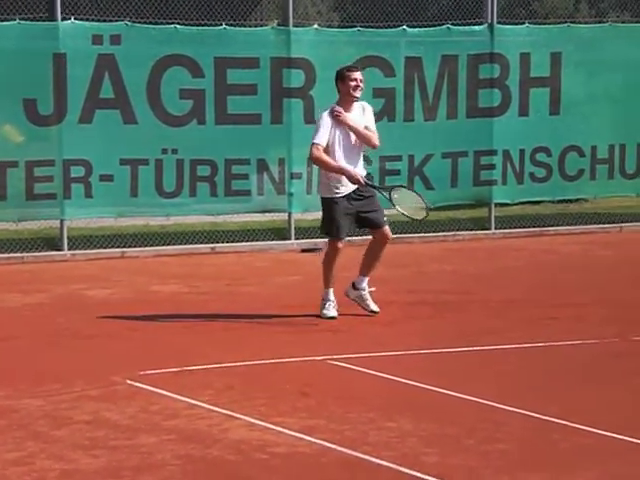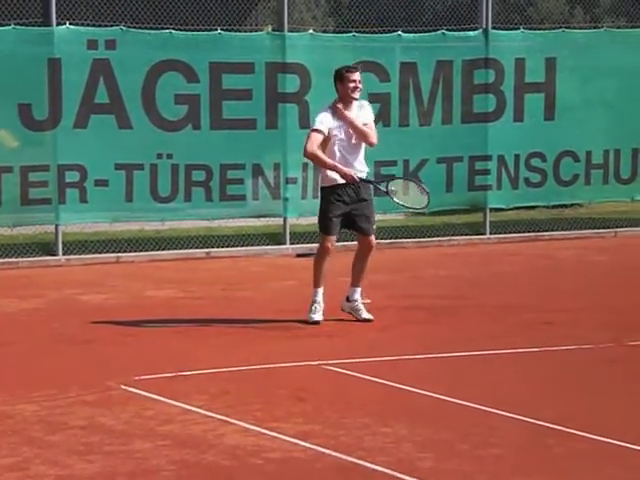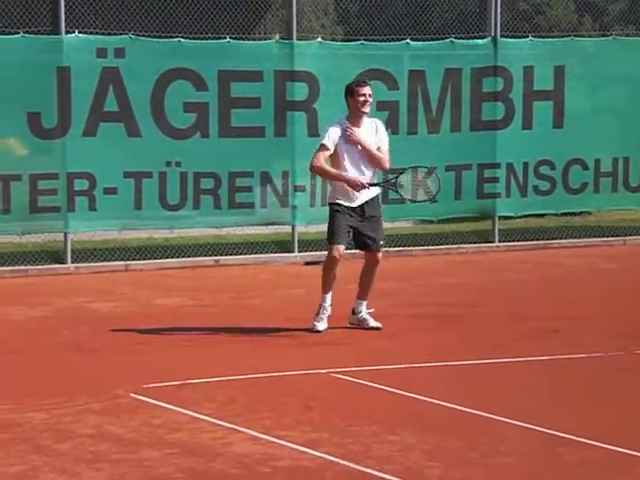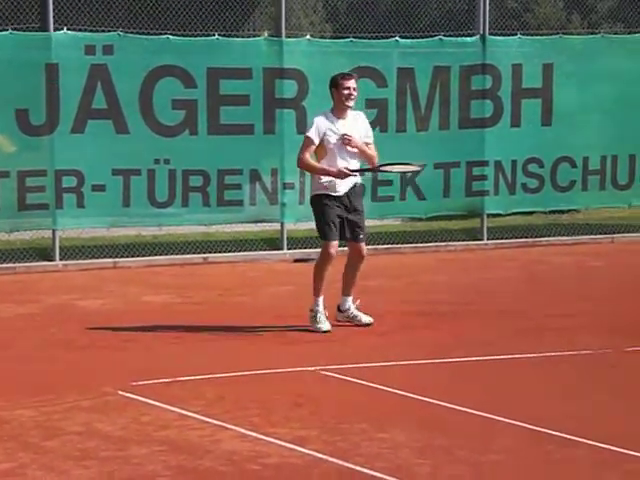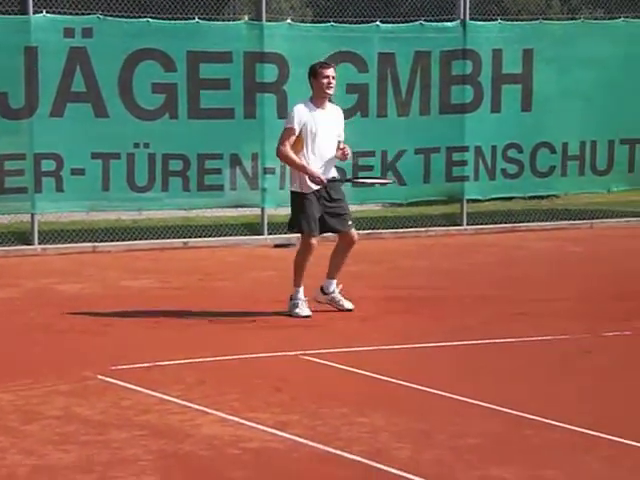
dt=0.2s
person 1, frame 1
left shoulder: (365, 109)
right shoulder: (327, 117)
left elbow: (374, 142)
right elbow: (315, 155)
left wrist: (349, 122)
right wrist: (345, 171)
left hip: (360, 186)
right hip: (335, 191)
left knee: (383, 235)
right knee: (336, 246)
left ankle: (359, 287)
right ankle: (328, 298)
person 1, frame 2
left shoulder: (364, 108)
right shoulder: (326, 116)
left elbow: (372, 140)
right elbow: (309, 150)
left wrist: (347, 118)
right wrist: (339, 169)
left hip: (360, 184)
right hip: (334, 187)
left knee: (368, 242)
right knee: (327, 245)
left ankle: (352, 299)
right ankle: (317, 300)
person 1, frame 3
left shoulder: (376, 126)
right shoulder: (335, 130)
left elbow: (384, 164)
right elbow: (315, 165)
left wrist: (361, 143)
right wrist: (346, 178)
left hip: (369, 201)
right hip: (342, 203)
left knee: (374, 258)
right knee: (335, 254)
left ankle: (359, 311)
right ankle: (325, 306)
person 1, frame 4
left shoulder: (360, 119)
right shoulder: (320, 122)
left elbow: (374, 160)
right elbow: (302, 160)
left wrist: (358, 145)
right wrist: (331, 171)
left hip: (352, 193)
right hip: (325, 194)
left knee: (358, 252)
right knee: (329, 250)
left ankle: (345, 307)
right ankle: (317, 309)
person 1, frame 5
left shoulder: (337, 112)
right shoulder: (300, 111)
right elbow: (282, 150)
left wrist: (343, 151)
right wrist: (307, 170)
left hip: (330, 184)
right hip: (305, 188)
left knee: (349, 237)
right knee: (309, 242)
left ankle: (328, 289)
right ankle: (297, 297)
